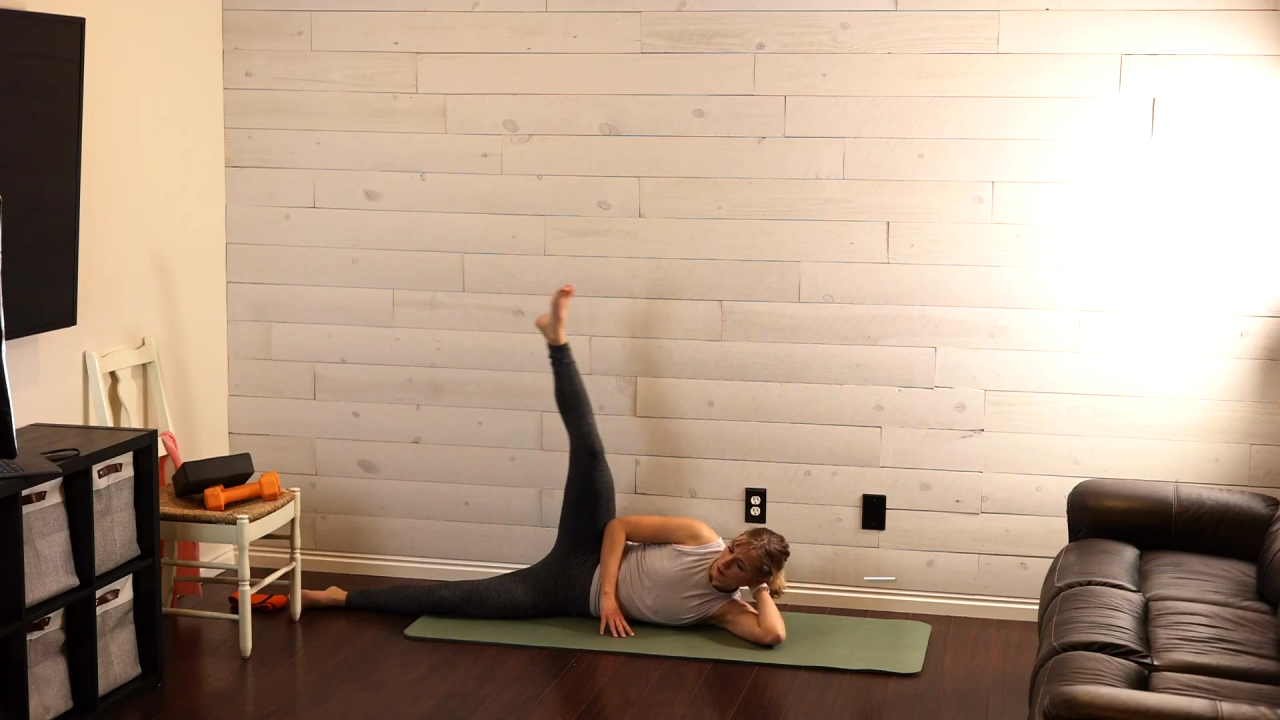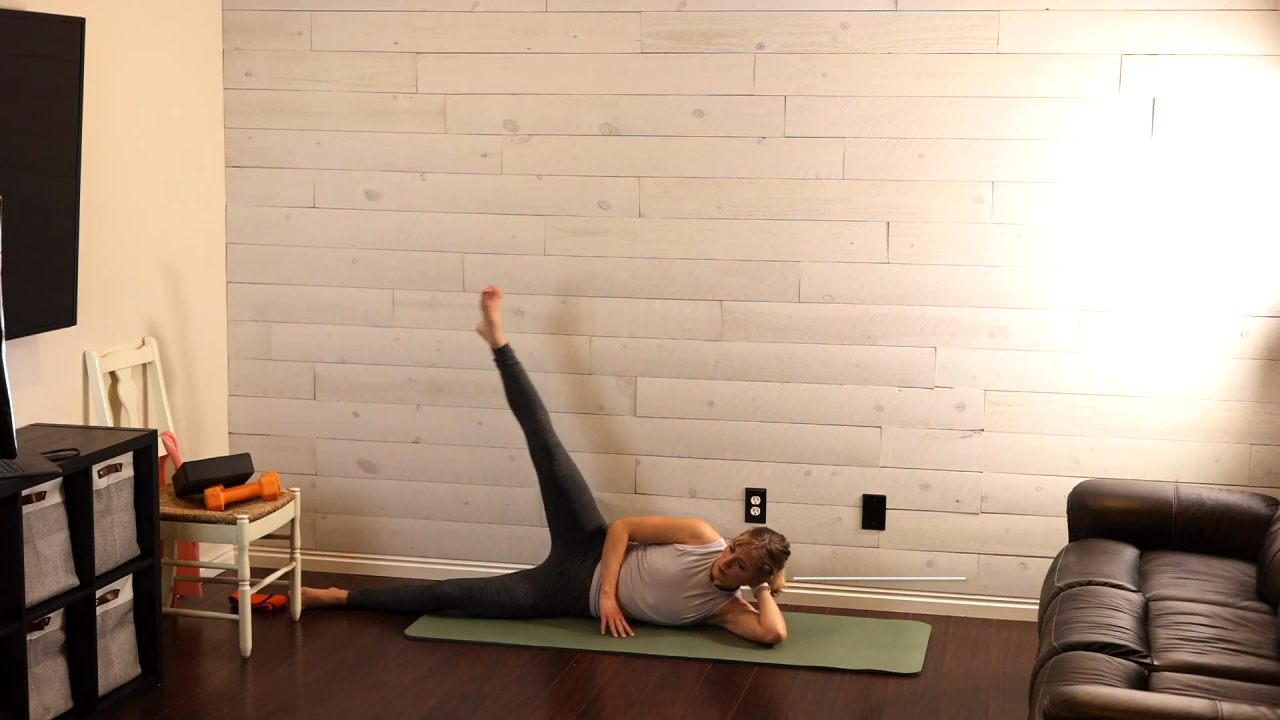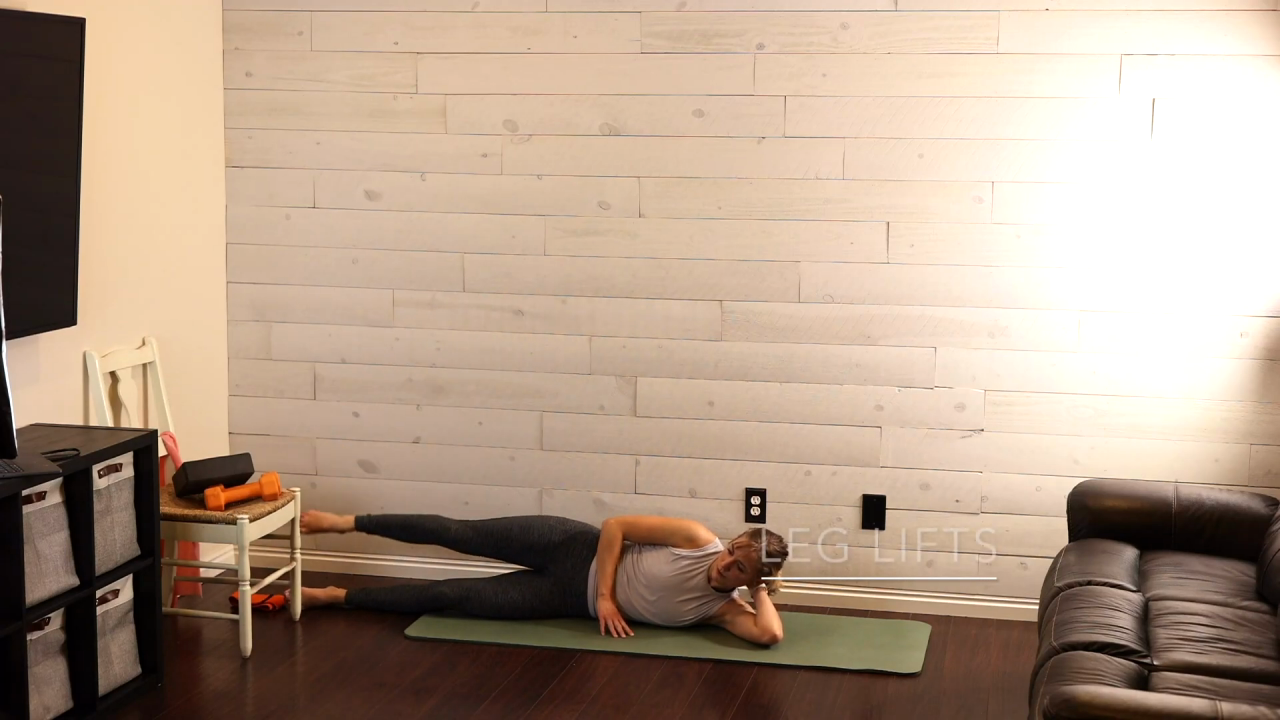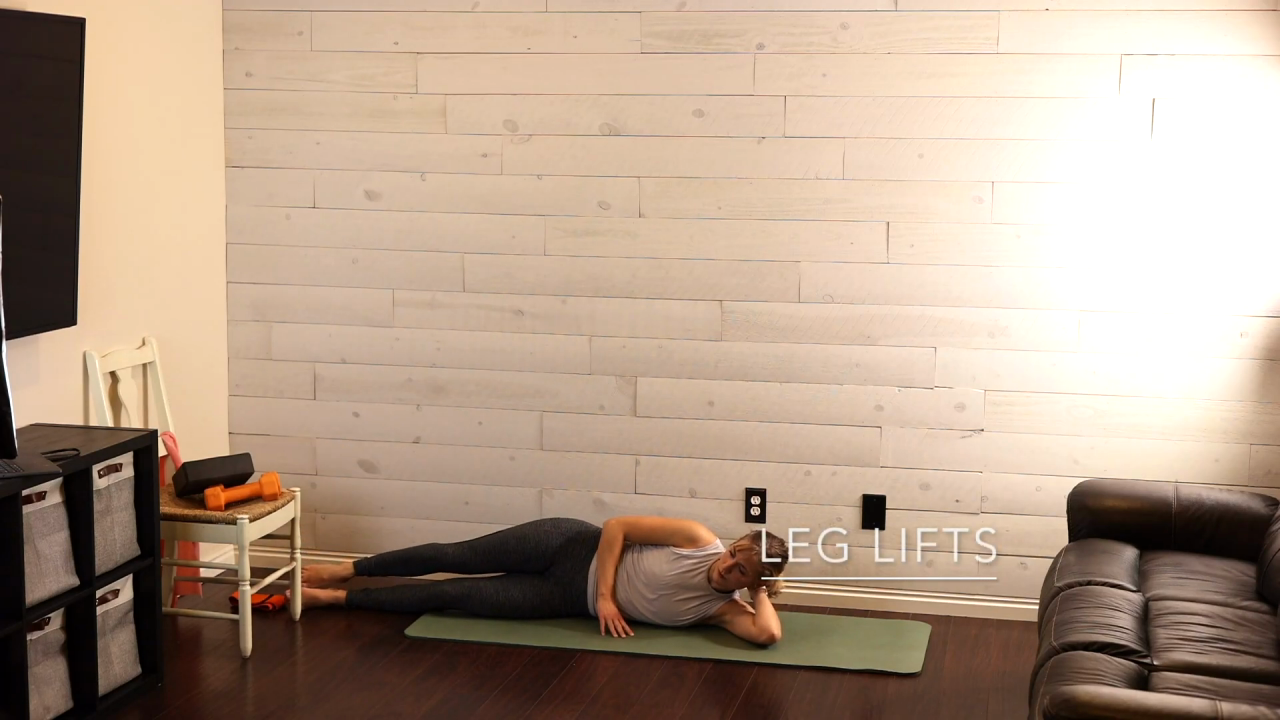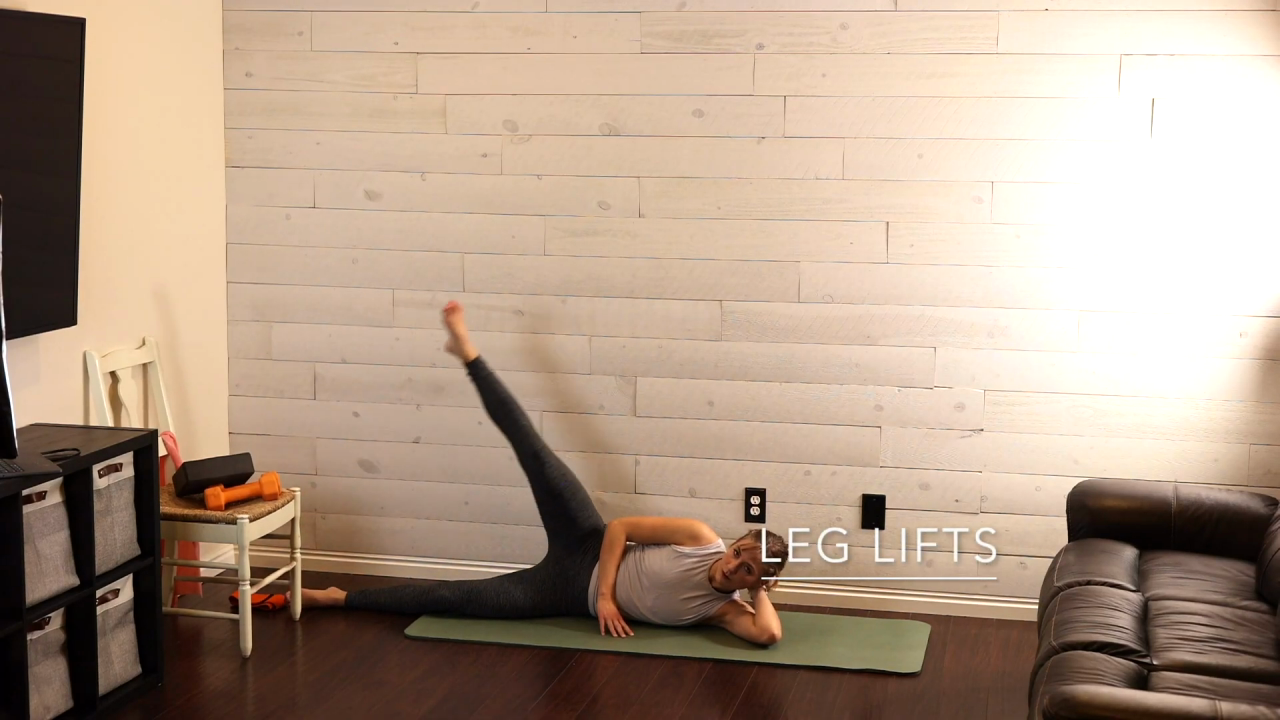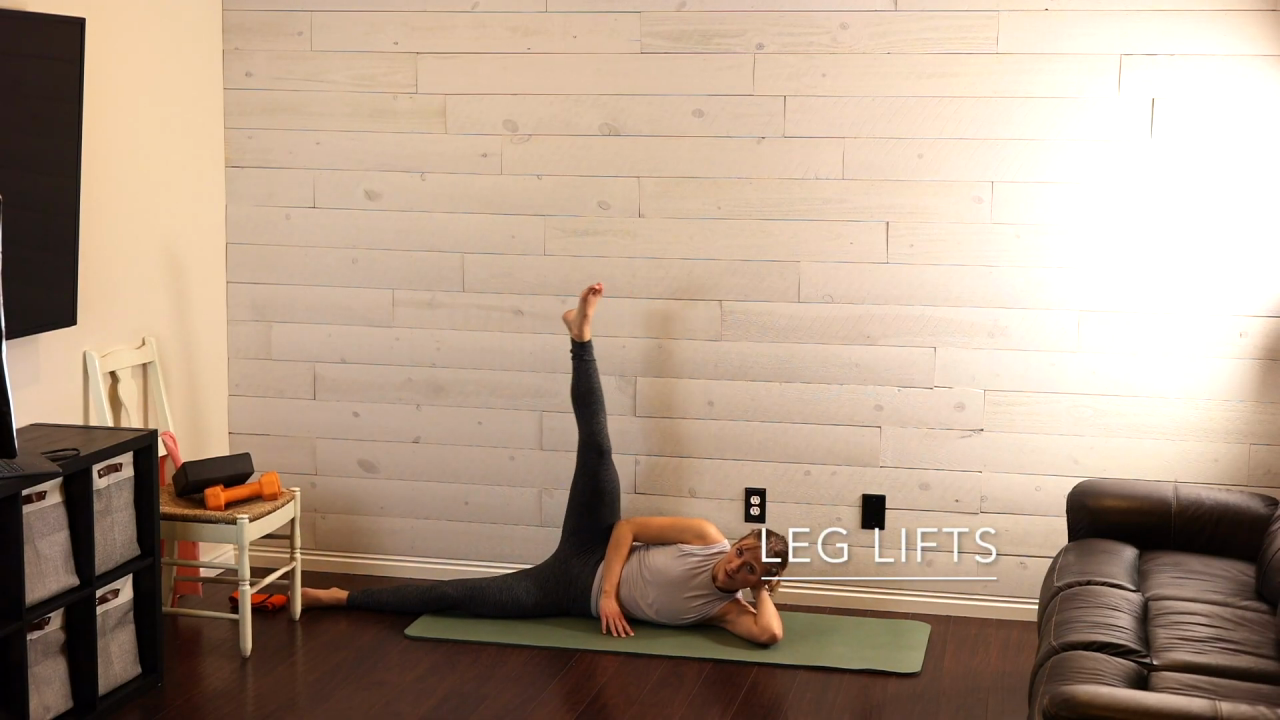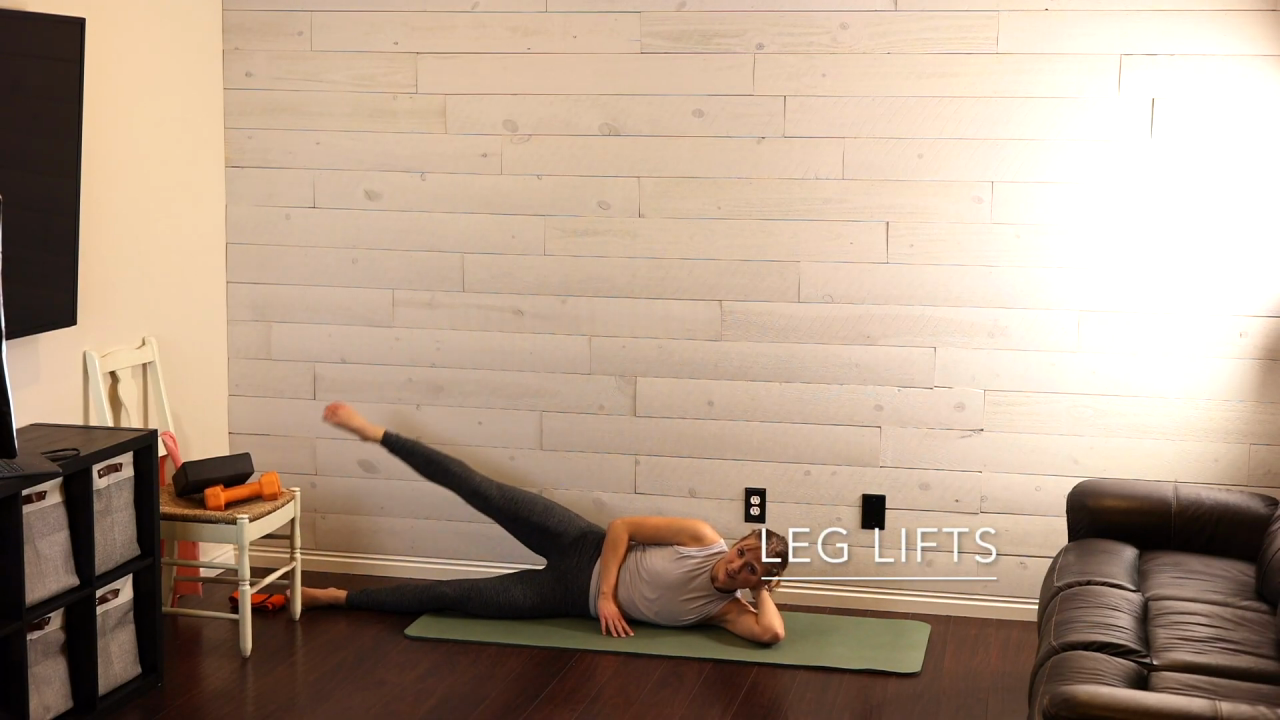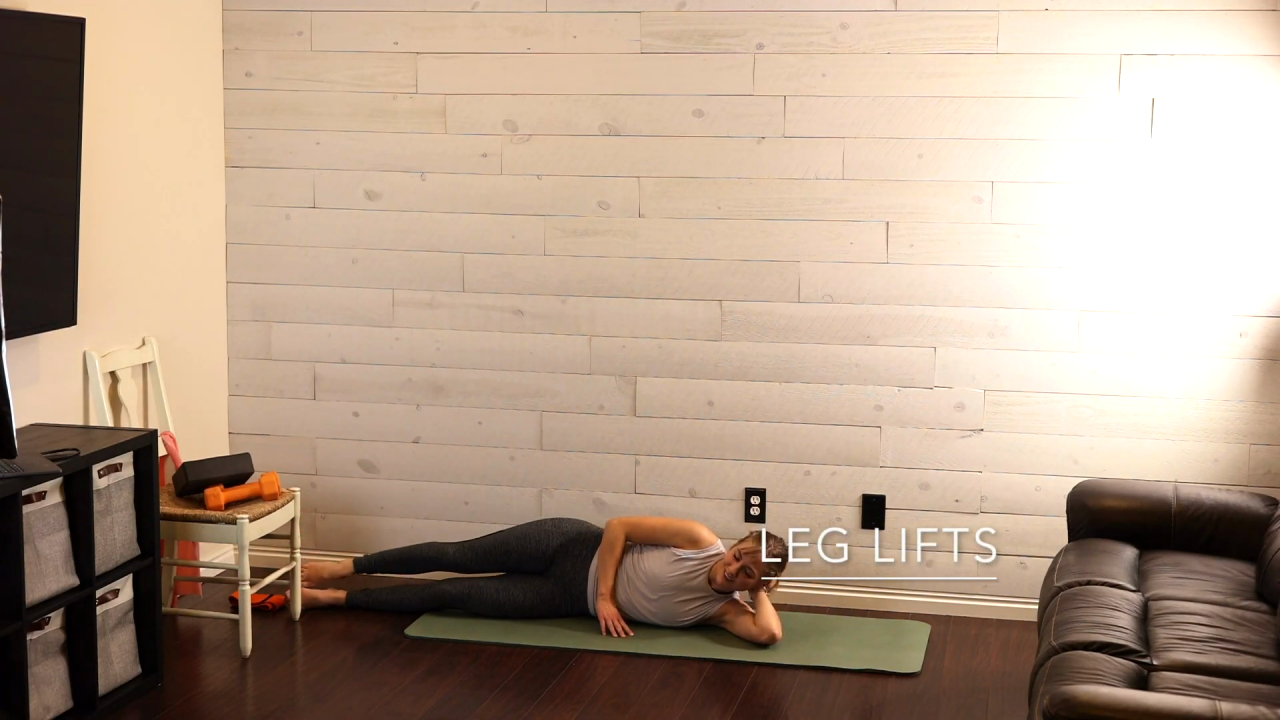
dt=0.5s
person 1, frame 1
left shoulder: (724, 607)
right shoulder: (699, 537)
left elbow: (772, 636)
right elbow: (620, 526)
left wrist: (763, 590)
right wrist: (609, 593)
left hip: (576, 597)
right hip: (588, 555)
left knee: (455, 599)
right knee: (589, 447)
left ankle: (340, 599)
right ankle: (557, 339)
person 1, frame 2
left shoulder: (724, 607)
right shoulder: (703, 536)
left elbow: (772, 634)
right elbow: (621, 525)
left wrist: (764, 589)
right wrist: (609, 591)
left hip: (573, 597)
right hip: (589, 551)
left knee: (452, 597)
right knee: (543, 443)
left ankle: (340, 597)
right ankle: (498, 341)
person 1, frame 3
left shoulder: (726, 610)
right shoulder: (699, 540)
left elbow: (771, 635)
right elbow: (615, 526)
left wrist: (761, 590)
right wrist: (606, 593)
left hip: (575, 600)
right hip: (576, 551)
left knee: (451, 596)
right knee: (461, 534)
left ankle: (336, 597)
right ankle: (347, 522)
person 1, frame 4
left shoulder: (722, 608)
right shoulder: (699, 540)
left elbow: (768, 634)
right elbow: (616, 525)
left wrist: (761, 589)
right wrist: (607, 592)
left hip: (574, 599)
right hip: (575, 549)
left knee: (452, 594)
right knee: (454, 558)
left ankle: (336, 597)
right ankle: (346, 568)
person 1, frame 5
left shoulder: (723, 608)
right shoulder: (701, 537)
left elbow: (770, 633)
right elbow: (618, 527)
left wrist: (758, 589)
right wrist: (604, 593)
left hip: (575, 593)
right hip: (586, 547)
left knee: (455, 597)
right knee: (533, 448)
left ankle: (337, 597)
right ankle: (468, 352)
person 1, frame 6
left shoulder: (726, 609)
right shoulder: (707, 538)
right elbow: (629, 527)
left wrist: (762, 590)
right wrist: (609, 591)
left hip: (576, 598)
right hip: (592, 556)
left knee: (455, 596)
right knee: (596, 449)
left ankle: (339, 598)
right ankle: (582, 334)
person 1, frame 7
left shoulder: (728, 609)
right shoulder: (705, 539)
left elbow: (773, 631)
right elbow: (622, 527)
left wrist: (764, 589)
right wrist: (607, 592)
left hip: (577, 600)
right hip: (584, 553)
left knee: (448, 596)
right knee: (483, 493)
left ankle: (334, 597)
right ankle: (376, 433)
person 1, frame 8
left shoulder: (723, 609)
right shoulder: (699, 540)
left elbow: (769, 633)
right elbow: (618, 526)
left wrist: (760, 589)
right wrist: (606, 593)
left hip: (572, 599)
right hip: (575, 550)
left knee: (451, 595)
right knee: (456, 556)
left ankle: (336, 598)
right ankle: (345, 568)
